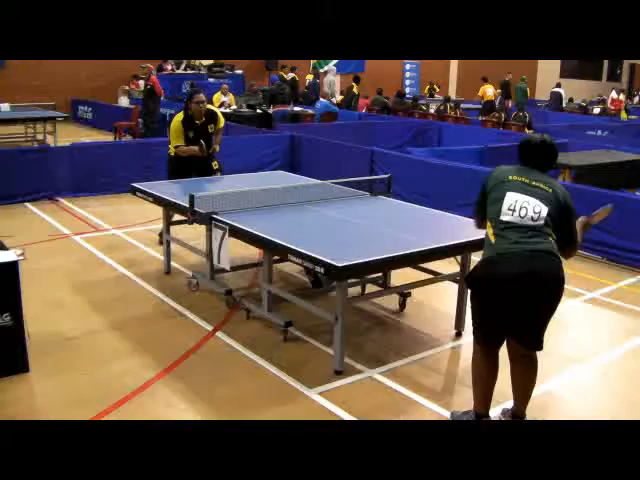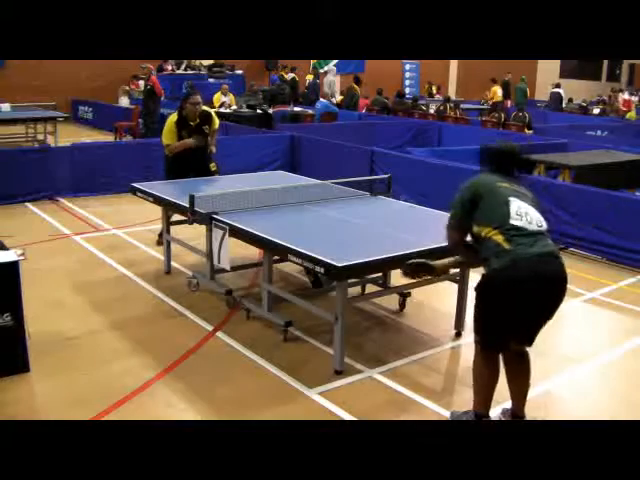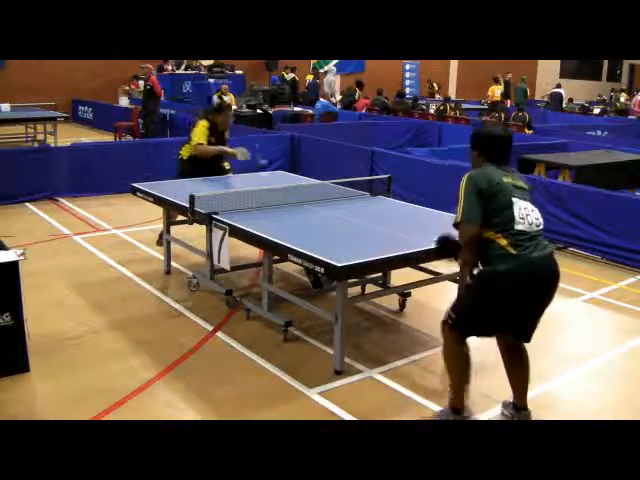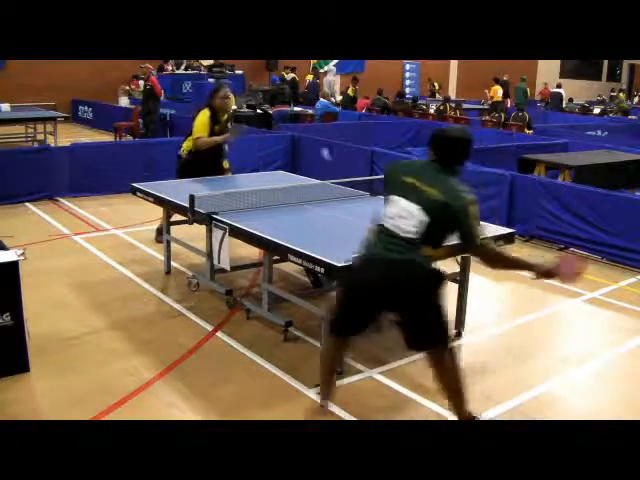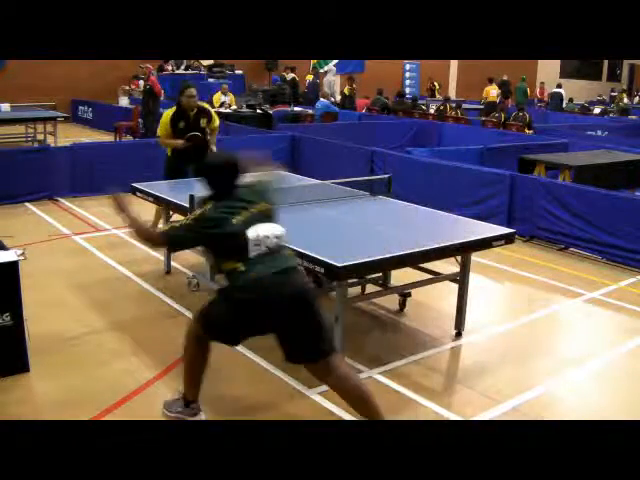
dt=0.5s
person 1, frame 1
left shoulder: (497, 176)
right shoulder: (559, 192)
left elbow: (479, 220)
right elbow: (569, 250)
right wrist: (580, 226)
left hip: (497, 268)
right hip: (545, 272)
left knee: (485, 345)
right knee: (523, 346)
left ankle: (479, 415)
right ankle: (517, 415)
person 1, frame 2
left shoulder: (476, 185)
right shoulder: (525, 194)
left elbow: (455, 239)
right wrist: (447, 266)
left hip: (512, 274)
right hip: (553, 273)
left knee: (487, 347)
right knee: (516, 345)
left ankle: (479, 416)
right ankle: (517, 414)
person 1, frame 3
left shoulder: (476, 179)
right shoulder: (517, 182)
left elbow: (469, 234)
left wrist: (467, 266)
right wrist: (474, 262)
left hip: (509, 274)
right hip: (547, 271)
left knee: (454, 330)
right knee: (509, 337)
left ankle: (456, 411)
right ankle: (519, 408)
person 1, frame 4
left shoulder: (400, 169)
right shoulder: (461, 198)
right elbow: (483, 253)
right wrist: (536, 268)
left hip: (369, 268)
right hip: (413, 276)
left knee: (338, 335)
right knee: (439, 348)
left ankle: (323, 402)
right ankle: (465, 418)
person 1, frame 5
left shoulder: (209, 215)
right shoulder: (258, 192)
left elbow: (159, 240)
left wrist: (127, 212)
left hip: (253, 295)
right hip: (296, 287)
left knee: (199, 329)
right knee: (328, 362)
left ankle: (189, 404)
right ankle: (376, 420)
person 2, frame 1
left shoulder: (213, 113)
right shoulder: (179, 121)
left elbow: (219, 127)
right elbow: (179, 149)
left wrist: (216, 144)
right wrist: (193, 150)
left hip: (205, 155)
right hip: (181, 158)
person 2, frame 2
left shoulder: (208, 114)
right shoulder: (173, 121)
left elbow: (214, 128)
right elbow: (169, 148)
left wrist: (212, 144)
right wrist: (186, 143)
left hip: (202, 156)
right hip: (178, 160)
right ankle: (164, 231)
person 2, frame 3
left shoulder: (224, 125)
right shoulder: (203, 127)
right elbow: (200, 150)
left wrist: (224, 151)
right wrist: (224, 149)
left hip: (213, 161)
right hip: (191, 162)
person 2, frame 4
left shoulder: (226, 114)
right shoulder: (205, 116)
right elbow: (199, 144)
left wrist: (224, 144)
right wrist: (221, 138)
left hip: (213, 157)
right hip: (191, 158)
right ankle: (162, 228)
person 2, frame 5
left shoulder: (206, 110)
right shoulder: (170, 116)
left elbow: (215, 127)
right elbow: (162, 140)
left wrist: (212, 144)
right wrist: (178, 143)
left hip: (203, 155)
right hip: (179, 158)
right ankle: (155, 225)
